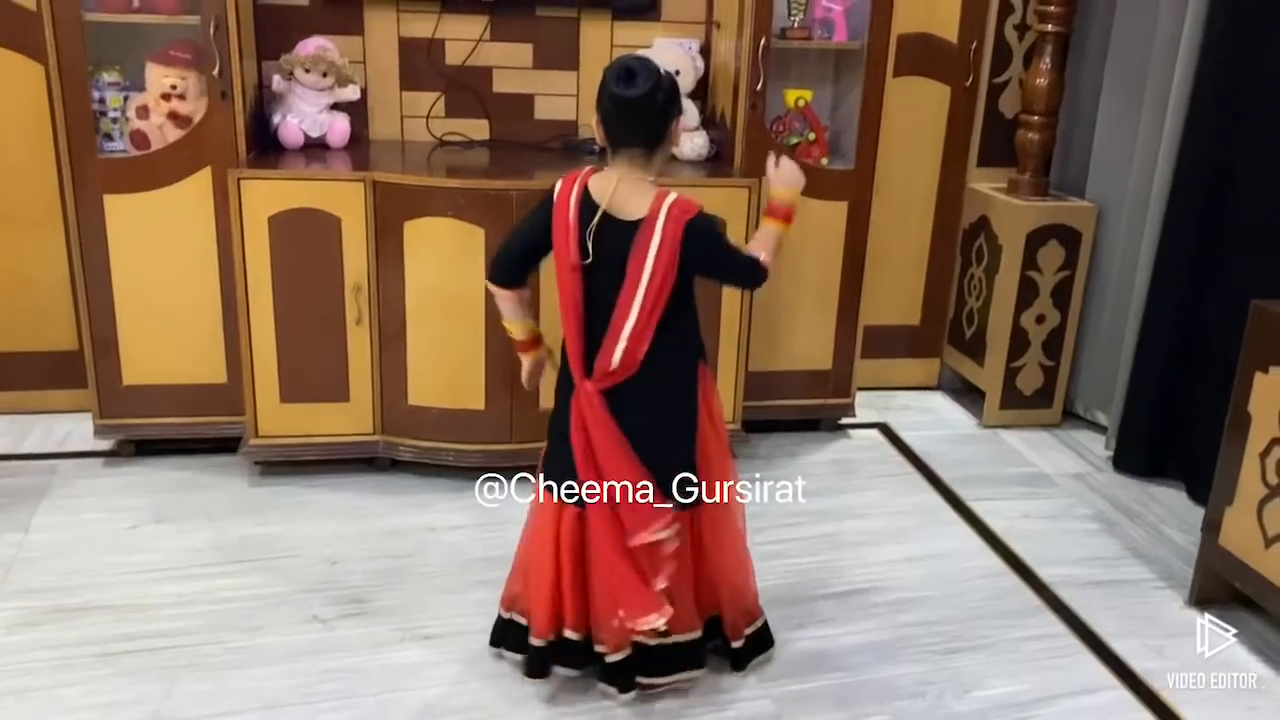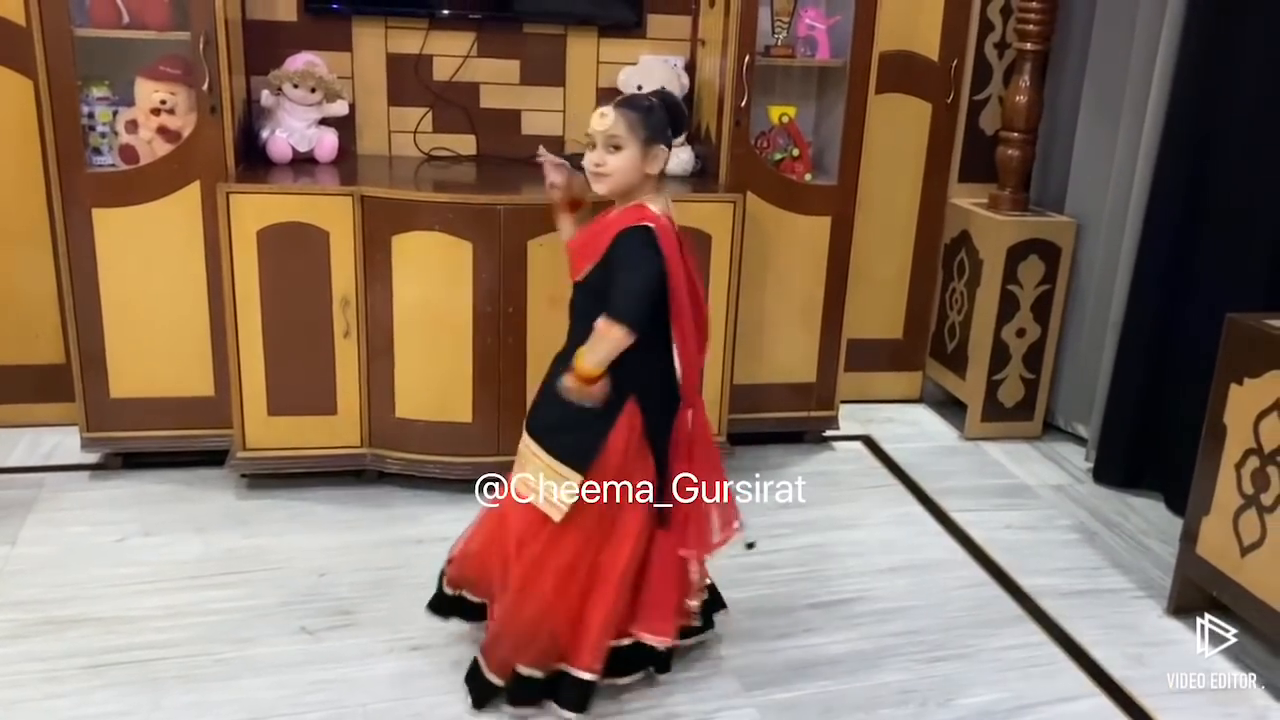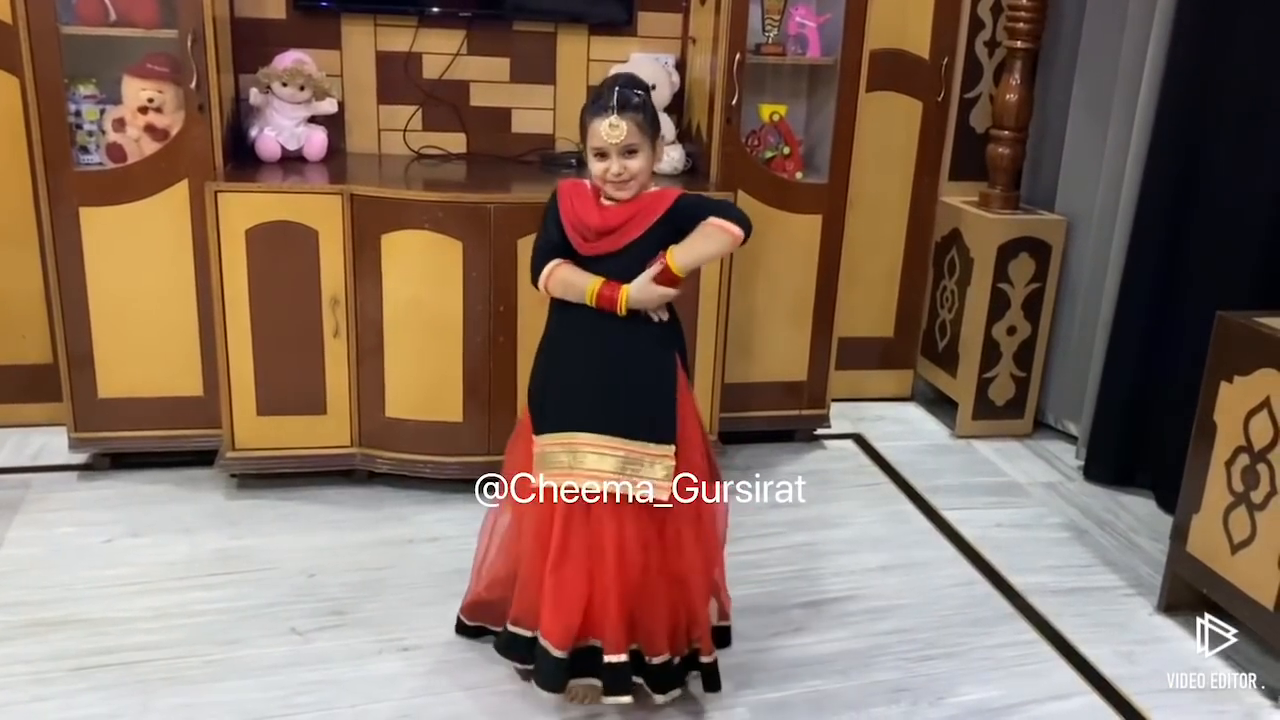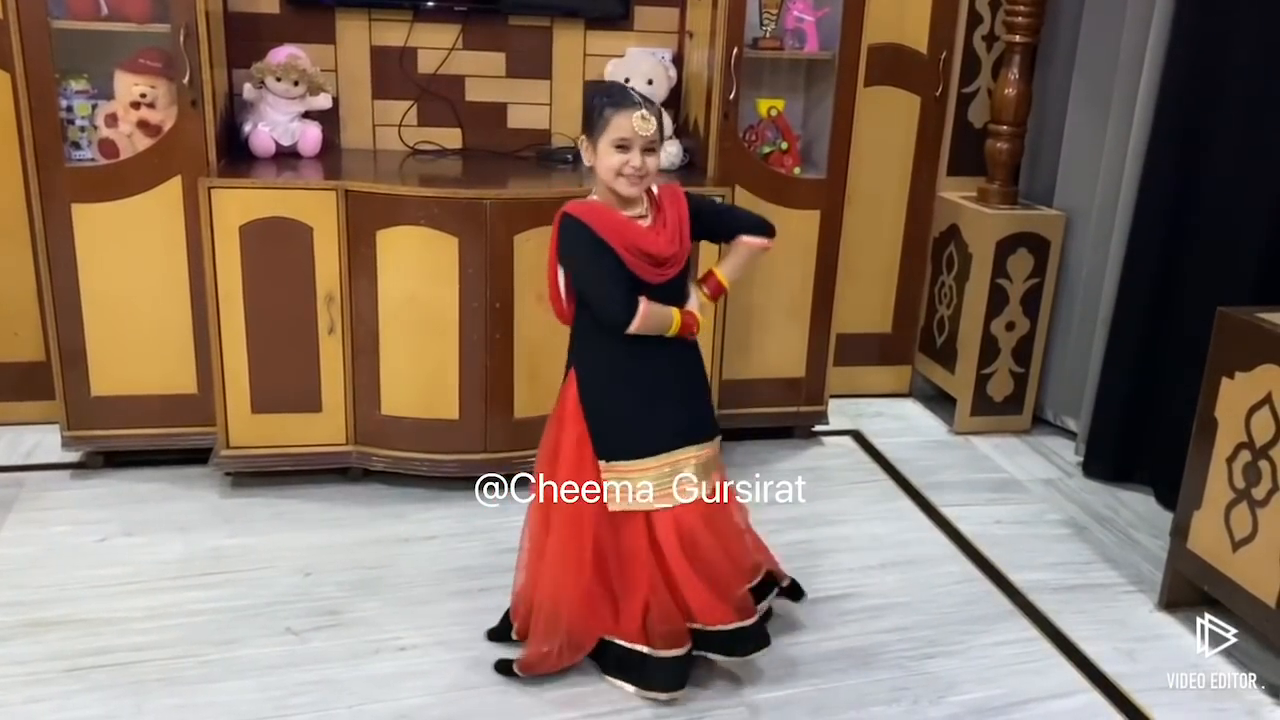
dt=1s
person 1, frame 1
left shoulder: (568, 196)
right shoulder: (684, 223)
left elbow: (505, 274)
right elbow: (751, 273)
left wrist: (527, 344)
right wrist: (781, 204)
left hip: (590, 393)
right hip: (667, 400)
left knee: (584, 515)
right knee: (678, 518)
left ankle: (570, 630)
right ankle: (688, 630)
person 1, frame 2
left shoulder: (640, 233)
right shoulder: (633, 218)
left elbow: (623, 318)
right elbow: (588, 256)
left wrist: (585, 374)
right wrist: (566, 201)
left hip: (610, 412)
right hip: (630, 404)
left knee: (573, 543)
right knee: (622, 530)
left ankle: (546, 663)
right ankle: (639, 632)
person 1, frame 3
left shoulder: (673, 208)
right shoulder: (567, 200)
left elbow: (734, 225)
right elbow: (547, 272)
left wrist: (660, 278)
right wrist: (622, 297)
left hip: (644, 389)
right hip: (569, 385)
left knee: (644, 522)
right knee: (564, 517)
left ankle: (650, 643)
right ankle: (565, 636)
person 1, frame 4
left shoulder: (677, 206)
right shoulder: (578, 224)
left elbow: (758, 231)
right elbow: (621, 311)
left wrist: (708, 289)
right wrist: (687, 319)
left hip: (676, 394)
right hip: (606, 402)
left knee: (688, 519)
right knee: (602, 523)
left ankle: (711, 618)
